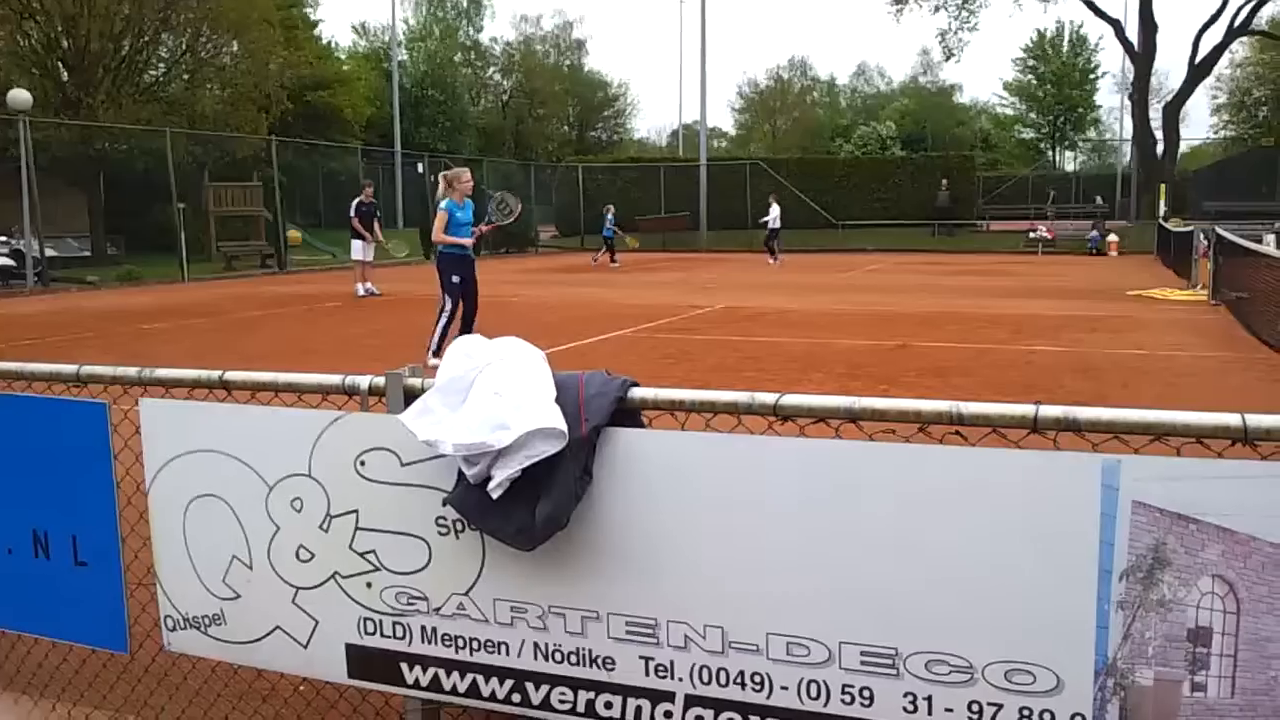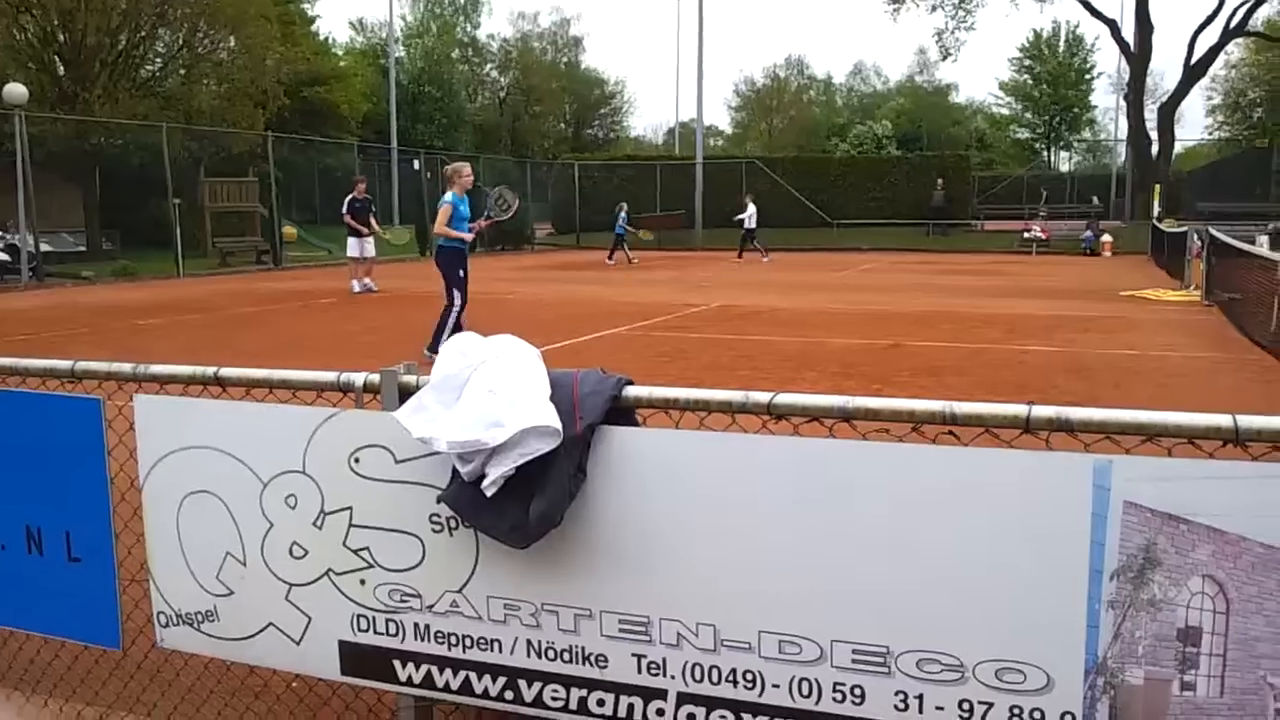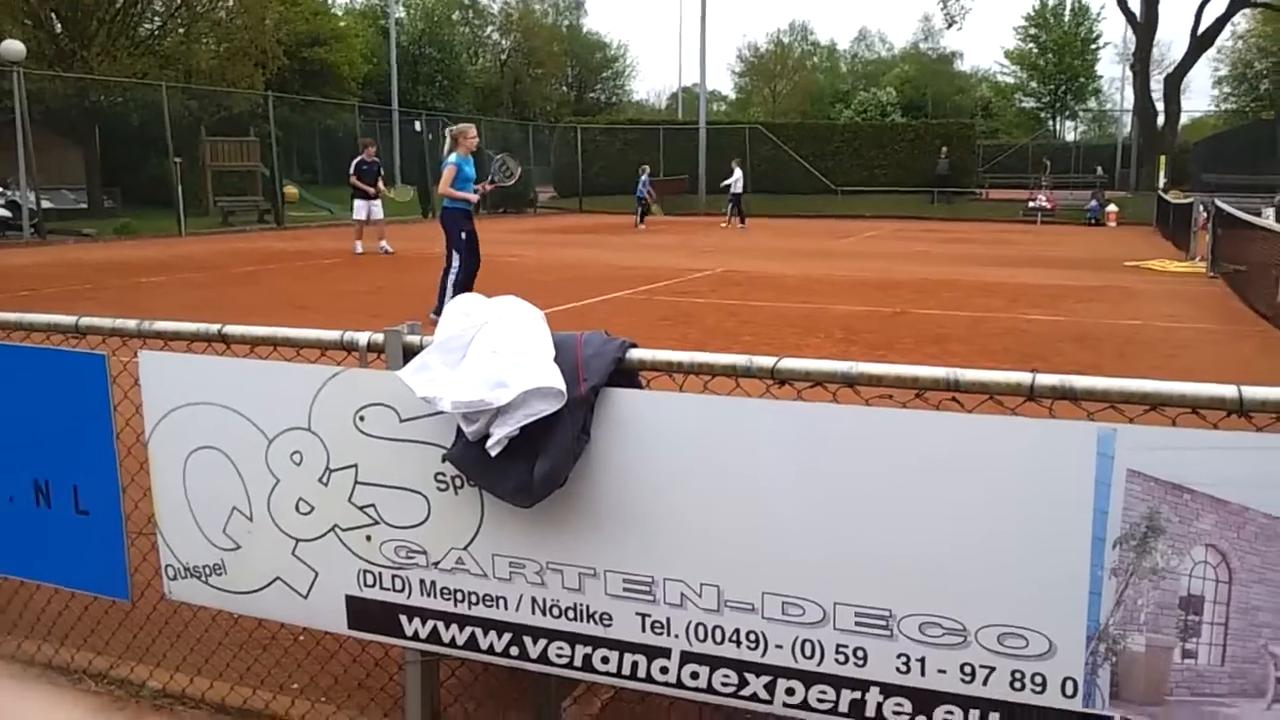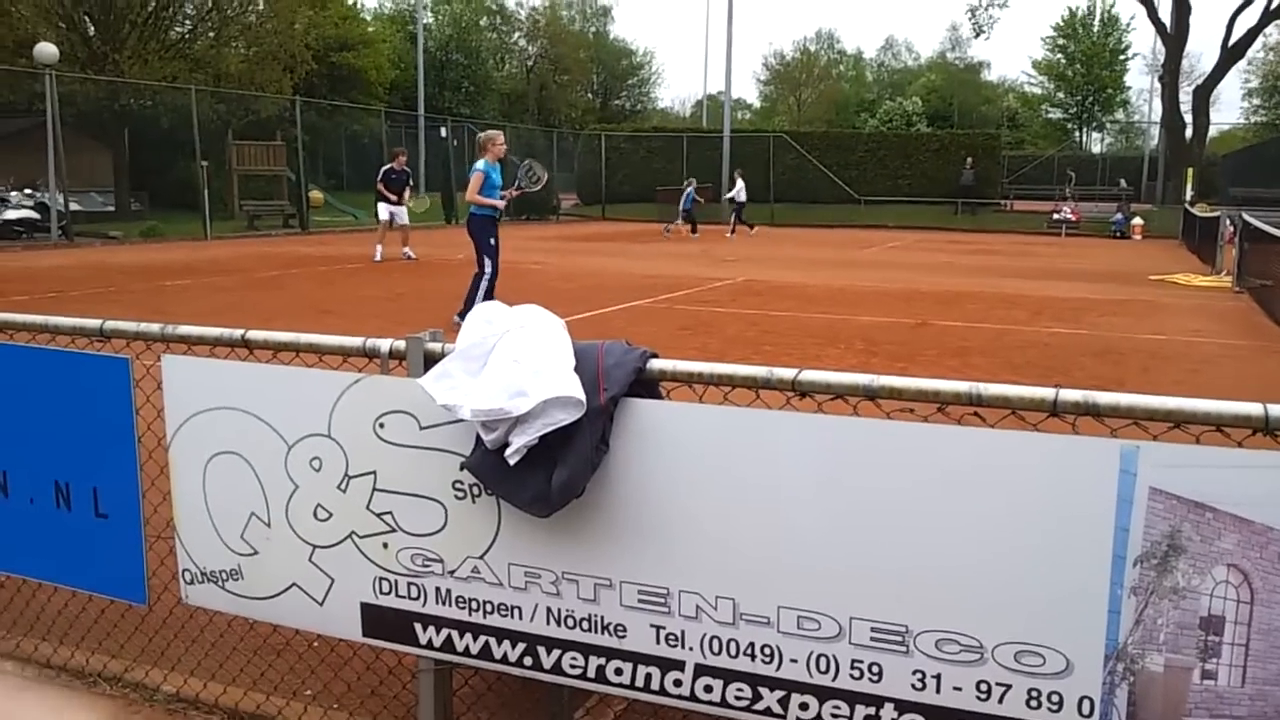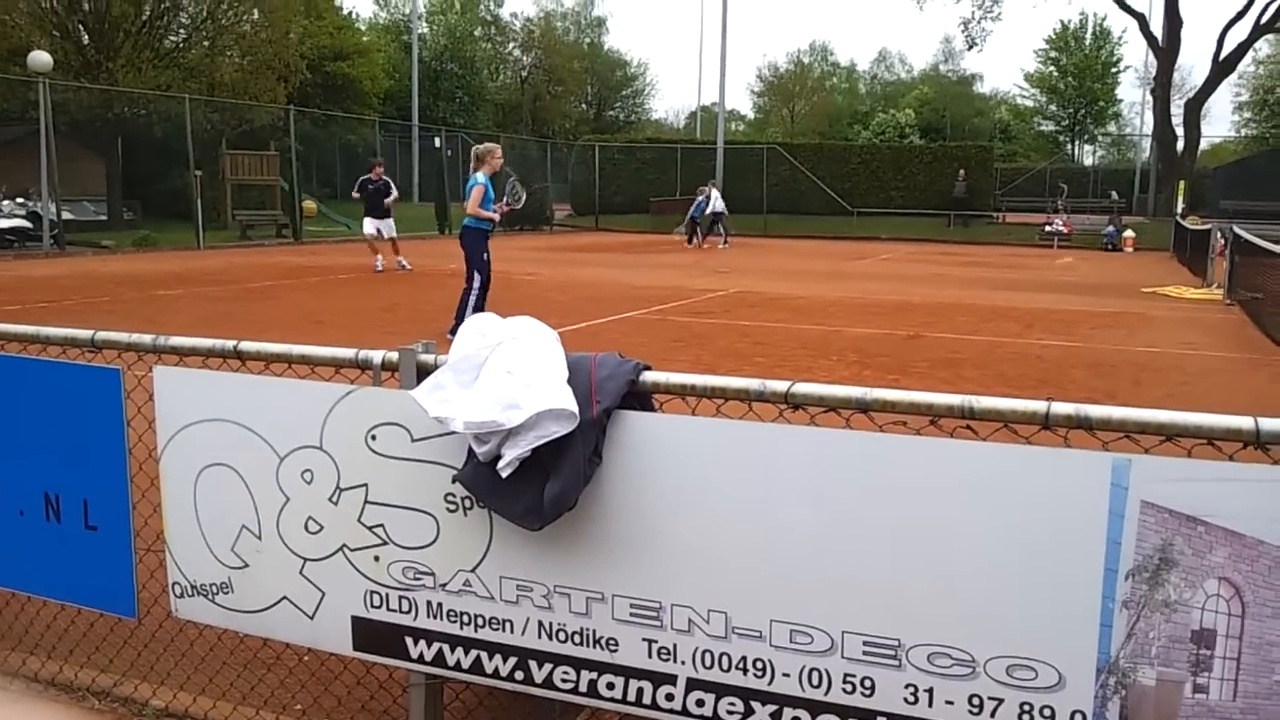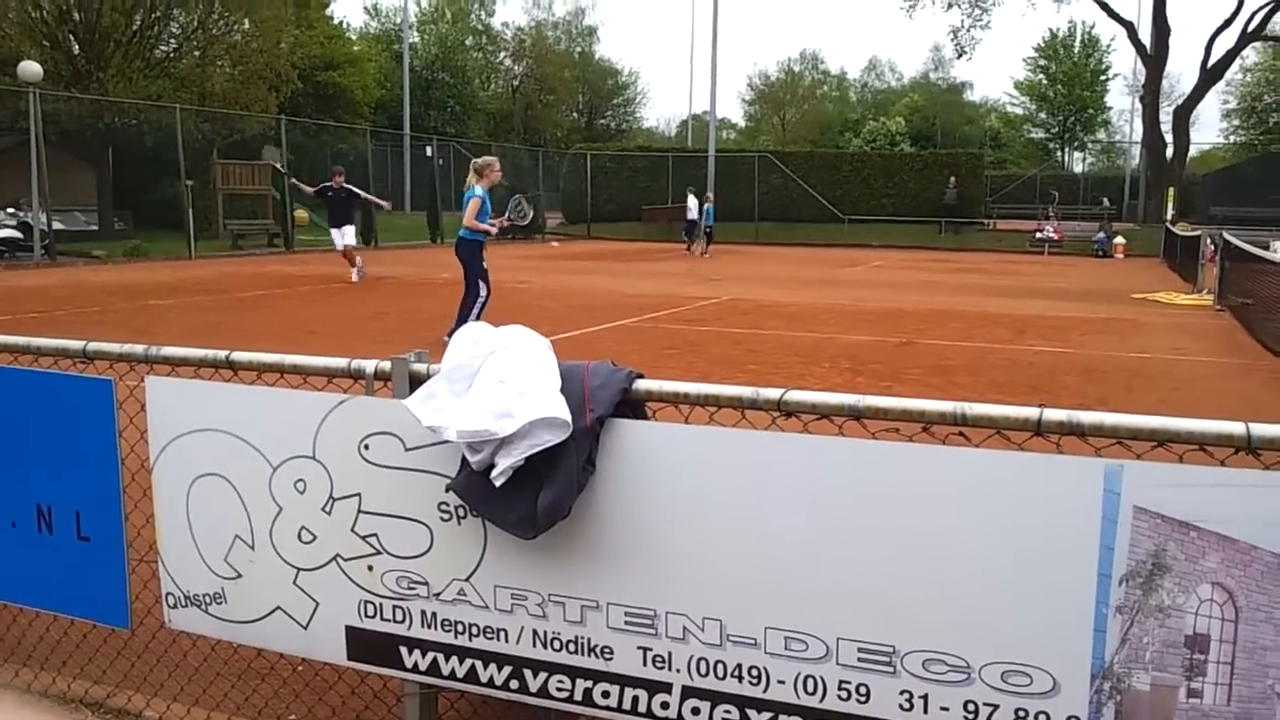
dt=0.3s
person 1, frame 1
left shoulder: (469, 204)
right shoulder: (446, 206)
right elbow: (436, 237)
left wrist: (477, 231)
right wrist: (462, 241)
left hip: (466, 259)
right hip: (449, 260)
left knee: (471, 306)
right knee: (449, 307)
right ankle: (432, 353)
person 1, frame 2
left shoulder: (464, 199)
right shoulder: (449, 199)
right elbow: (438, 229)
left wrist: (474, 226)
right wrist: (463, 235)
left hip: (459, 254)
right hip: (448, 254)
left knee: (460, 301)
right knee: (456, 301)
right ankle: (436, 348)
person 1, frame 3
left shoulder: (469, 159)
right shoulder: (454, 160)
right elbow: (443, 190)
left wrist: (479, 188)
right wrist: (468, 196)
left hip: (465, 215)
right hip: (454, 215)
left knee: (473, 261)
right knee: (456, 263)
right ankle: (442, 311)
person 1, frame 4
left shoulder: (496, 166)
right shoulder: (481, 167)
right elbow: (470, 197)
left wrist: (505, 195)
right wrist: (495, 203)
left hip: (489, 222)
right hip: (480, 222)
left knee: (491, 270)
right knee: (486, 269)
right ankle: (466, 315)
person 1, frame 5
left shoulder: (484, 178)
right shoulder: (480, 180)
right elbow: (471, 210)
left wrist: (495, 209)
right wrist: (492, 215)
left hip: (479, 235)
right hip: (473, 235)
left knee: (484, 281)
right knee: (475, 283)
right ankle: (458, 330)
person 1, frame 6
left shoulder: (482, 192)
right shoulder: (478, 193)
right elbow: (467, 222)
left wrist: (493, 222)
right wrist: (489, 228)
left hip: (471, 246)
right hip: (469, 246)
left knee: (473, 291)
right knee: (482, 291)
left ankle: (458, 333)
